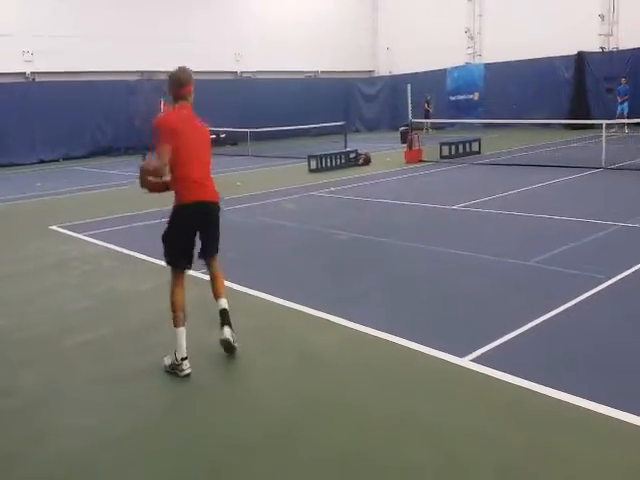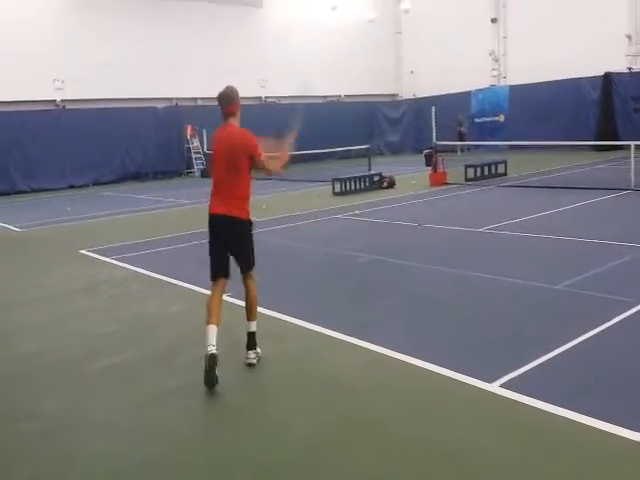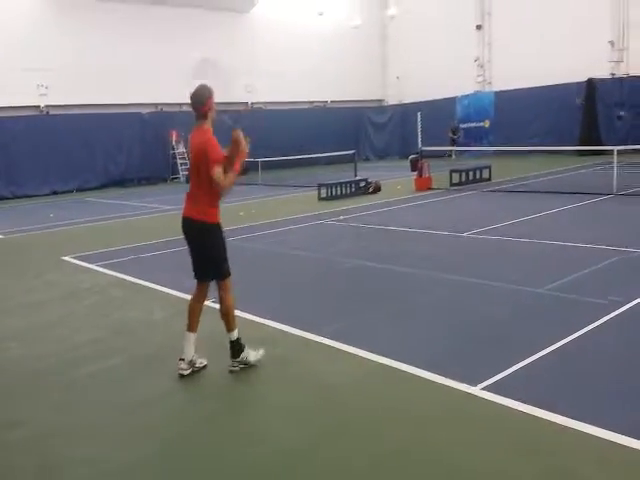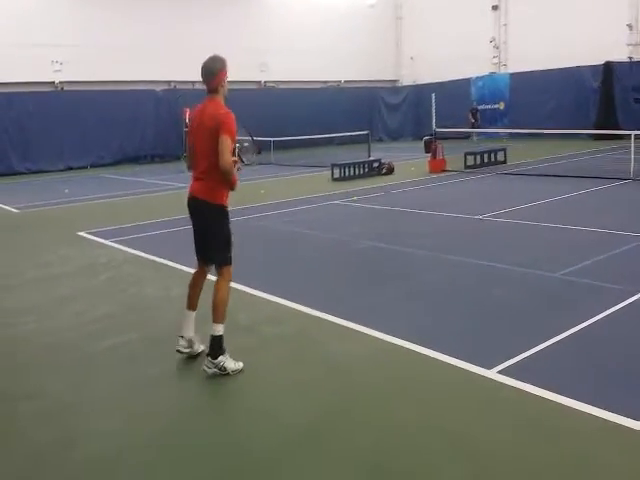
dt=0.5s
person 1, frame 1
left shoulder: (165, 119)
right shoulder: (199, 124)
left elbow: (164, 166)
right wrist: (160, 184)
left hip: (188, 204)
right hip: (211, 201)
left knee: (177, 275)
right knee: (212, 261)
left ankle: (182, 357)
right ankle: (226, 325)
person 1, frame 2
left shoulder: (218, 136)
right shoulder: (245, 137)
right elbow: (271, 167)
left wrist: (271, 148)
right wrist: (285, 150)
left hip: (217, 216)
right hip: (239, 217)
left knee: (218, 285)
right knee: (248, 277)
left ankle: (212, 346)
right ankle: (252, 347)
person 1, frame 3
left shoulder: (197, 137)
right shoulder: (209, 142)
left elbow: (216, 173)
right elbow: (221, 188)
left wrist: (233, 150)
right wrist: (240, 159)
left hip: (192, 220)
right hip: (205, 223)
left knee: (202, 285)
right knee: (224, 286)
left ankle: (188, 358)
right ankle: (237, 352)
person 1, frame 4
left shoulder: (195, 114)
right shoulder: (224, 115)
right elbow: (224, 163)
right wrist: (233, 180)
left hip: (196, 198)
right hip: (213, 202)
left knee: (203, 266)
right knee: (224, 272)
left ankle: (187, 338)
right ankle: (216, 355)
